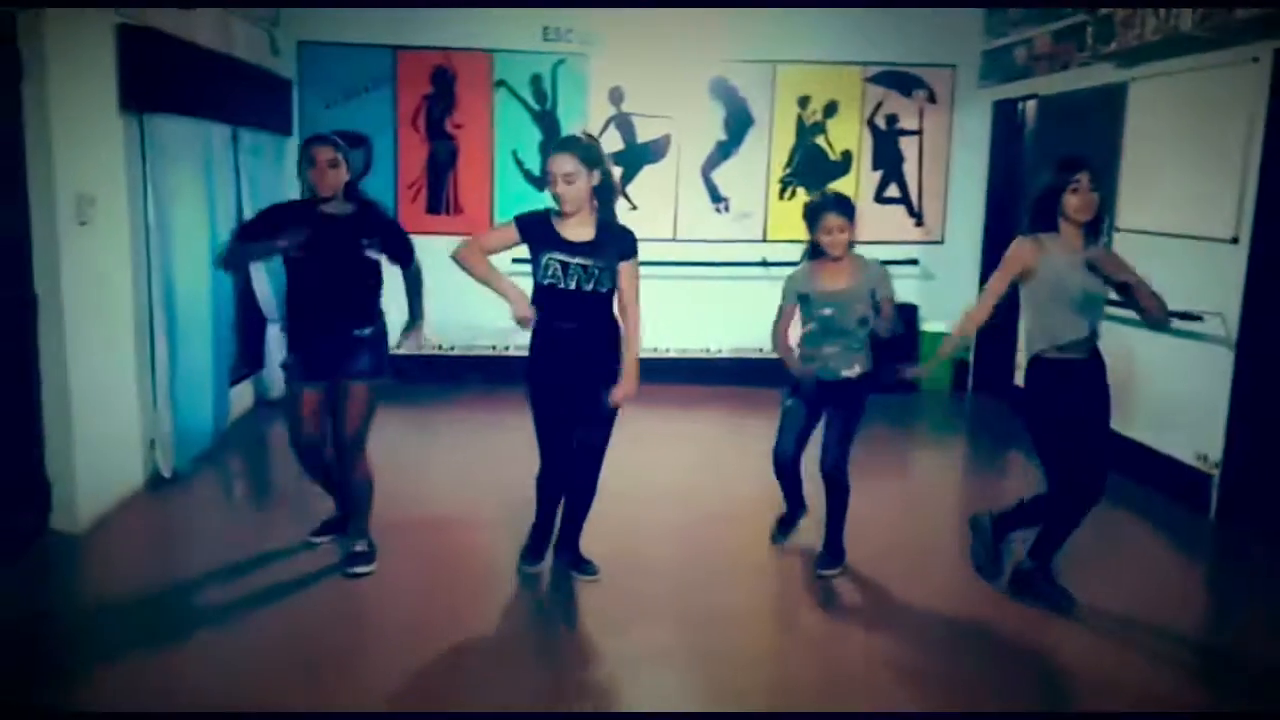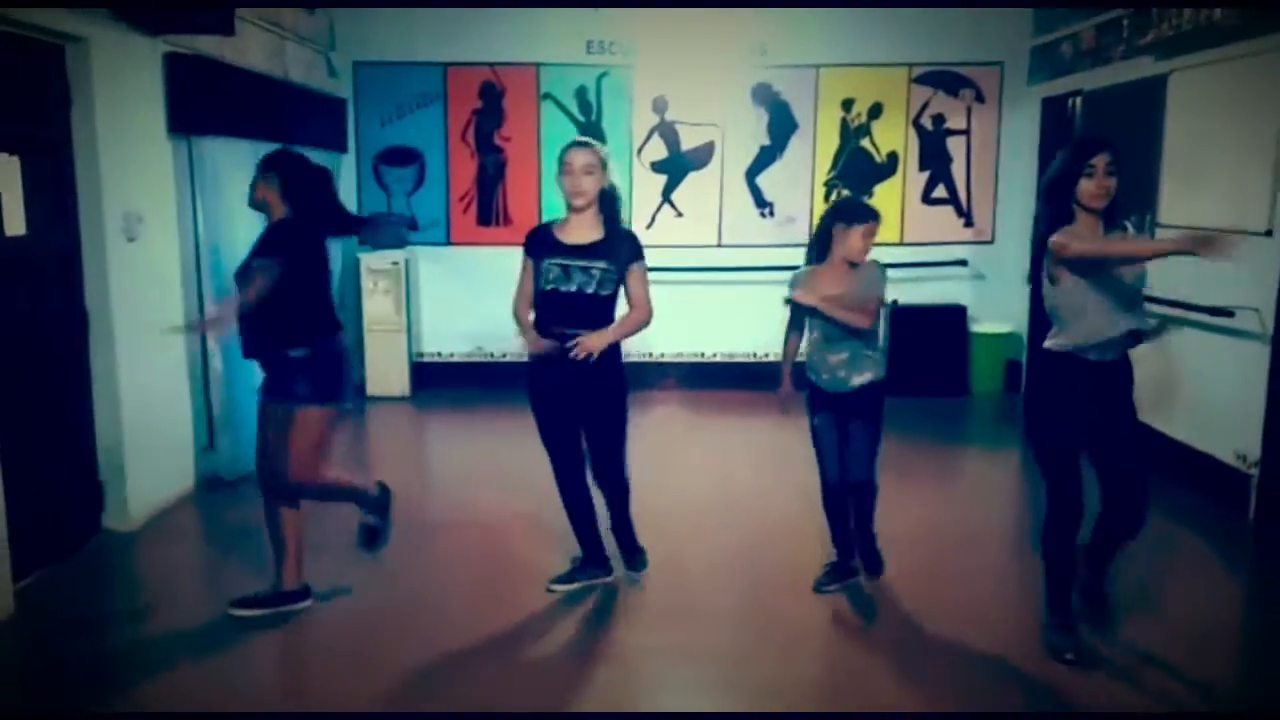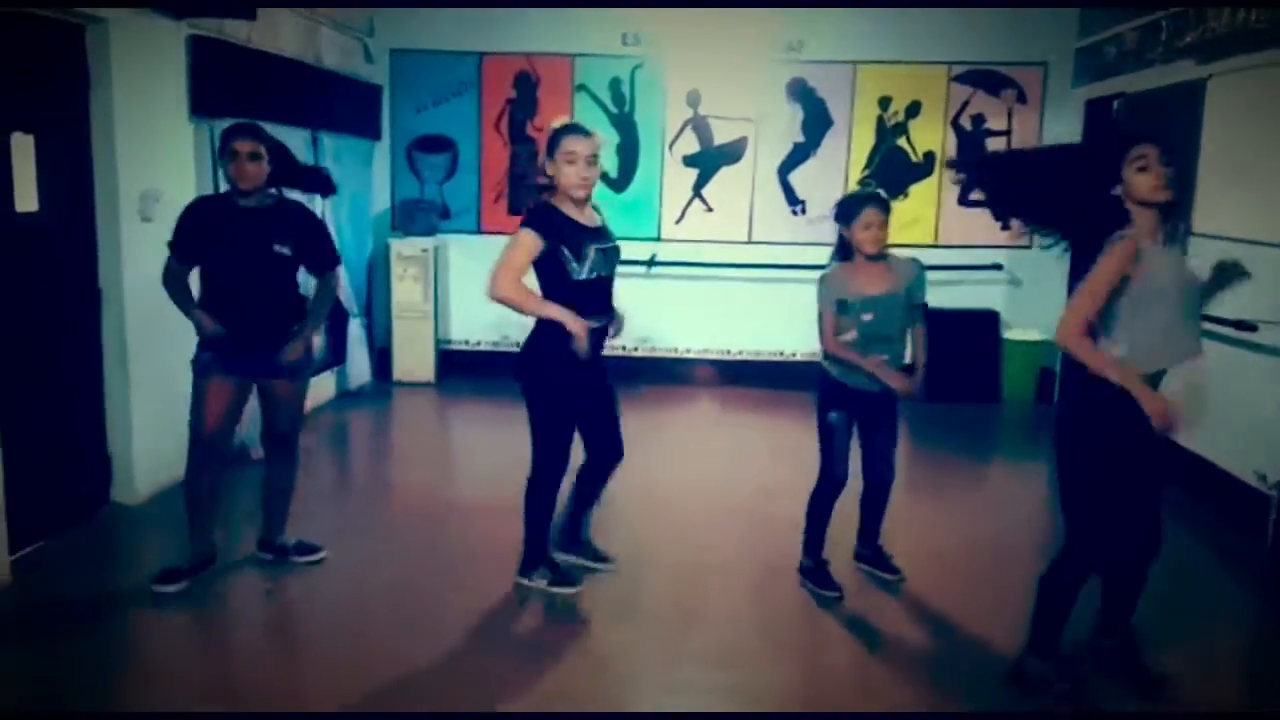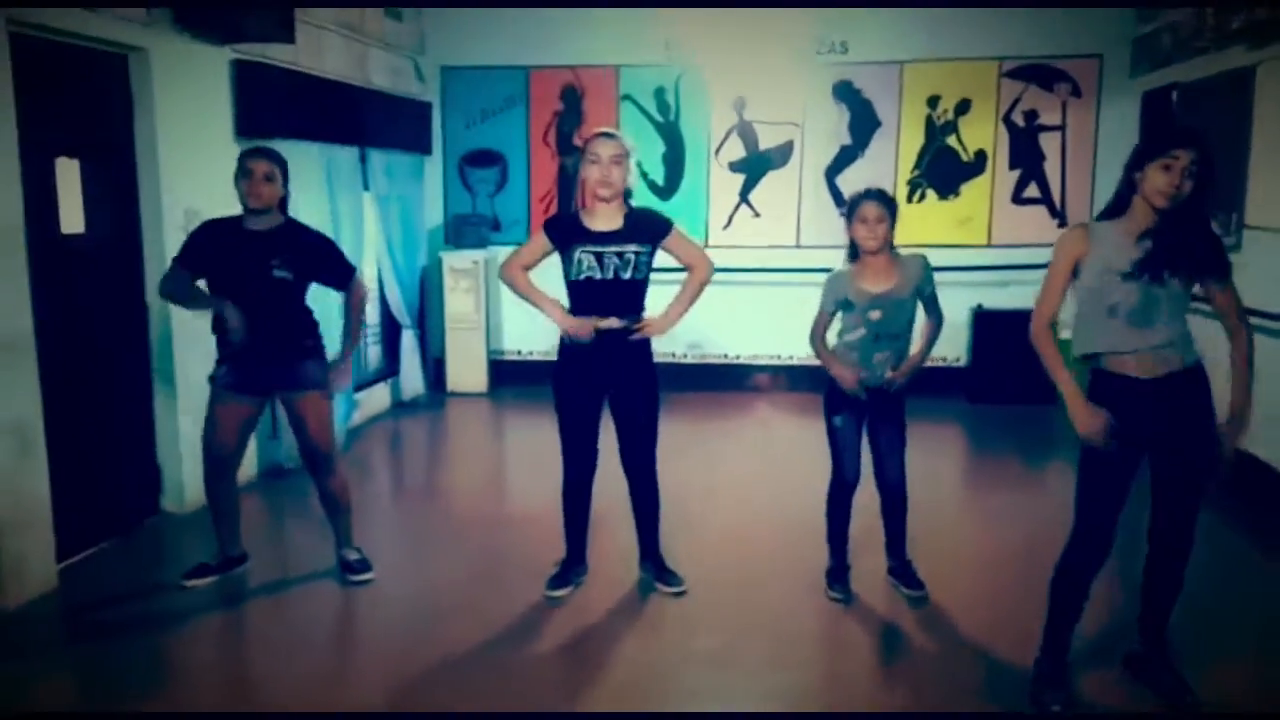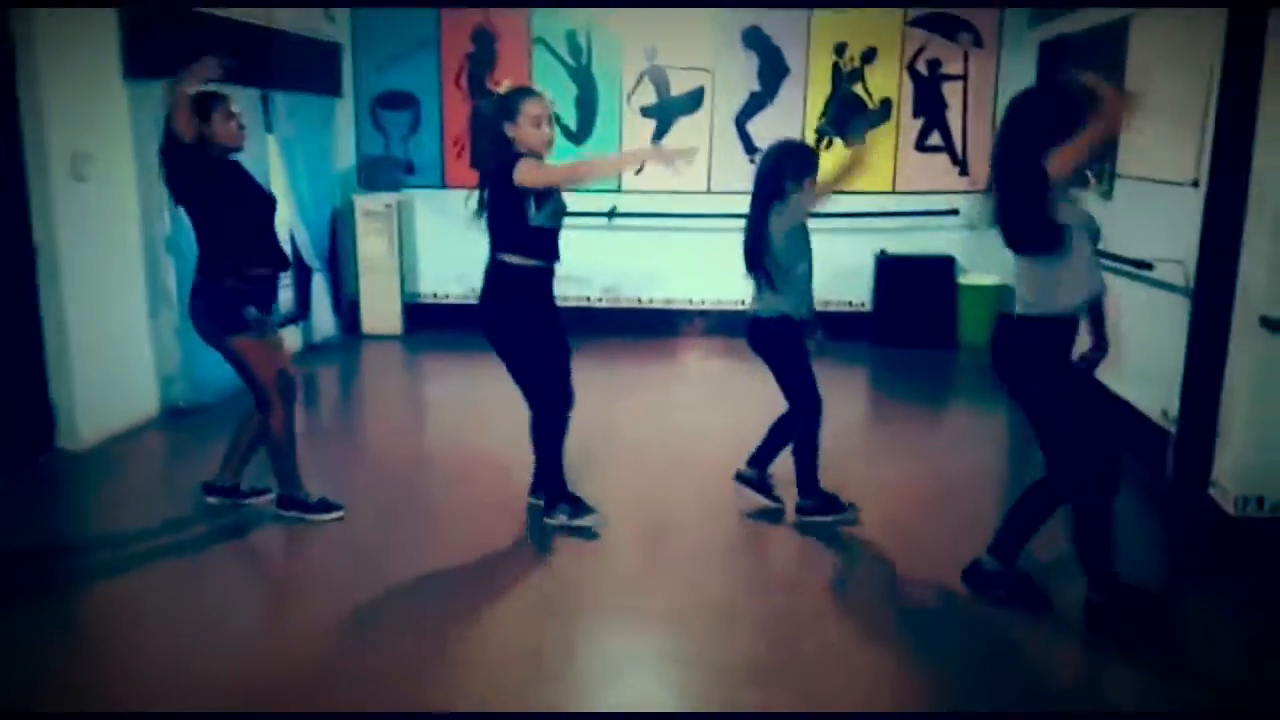
dt=1s
person 1, frame 1
left shoulder: (1105, 257)
right shoulder: (1031, 248)
left elbow: (1160, 317)
right elbow: (985, 305)
left wrist: (1129, 279)
right wrist: (939, 357)
left hip: (1091, 376)
right hip: (1050, 377)
left knee: (1090, 486)
right knee: (1071, 491)
left ankle: (1033, 569)
right ankle: (994, 527)
person 1, frame 2
left shoulder: (1123, 236)
right shoulder: (1062, 240)
right elbow: (1106, 252)
left wrist: (1147, 325)
right wrist: (1185, 244)
left hip: (1113, 379)
right hip: (1060, 381)
left knee: (1131, 502)
right knee: (1065, 504)
left ankle: (1090, 574)
right ankle: (1060, 616)
person 1, frame 3
left shoulder: (1163, 246)
right shoulder: (1126, 246)
left elbow: (1175, 306)
right elbow: (1070, 330)
left wrist: (1216, 281)
right wrist: (1145, 392)
left hip: (1129, 410)
right hip: (1095, 409)
left knee: (1141, 538)
right knee: (1088, 543)
left ankle: (1113, 641)
right ankle: (1037, 656)
person 1, frame 4
left shoulder: (1194, 245)
right shoulder: (1085, 240)
left elbow: (1237, 326)
right elbow: (1040, 325)
left wrist: (1239, 411)
right wrist: (1075, 401)
left hip: (1186, 401)
right hip: (1116, 398)
left knee: (1173, 540)
right knee: (1093, 540)
left ankle: (1151, 651)
right ankle: (1051, 663)
person 1, frame 5
left shoulder: (1046, 192)
right shoulder: (1041, 179)
left elbow: (1082, 276)
right elbow: (1113, 115)
left wrist: (1098, 338)
right wrist: (1103, 95)
left hip: (1049, 342)
right hip: (1031, 347)
left knee: (1070, 464)
right knee: (1097, 465)
left ankle: (995, 566)
right ankle: (1105, 589)
person 2, frame 1
left shoulder: (374, 221)
right shoulder: (282, 218)
left elbow: (409, 265)
right elbow: (228, 259)
left wrist: (416, 319)
right wrist: (268, 247)
left hip: (359, 346)
right hip: (305, 347)
left knee: (349, 449)
right knee: (309, 449)
left ankle: (360, 536)
right ankle: (343, 511)
person 2, frame 2
left shoulder: (290, 233)
right shoulder: (285, 234)
left elbow: (268, 273)
left wrist: (228, 310)
left hip: (310, 368)
right hip: (284, 370)
left knee: (296, 477)
right knee: (271, 477)
left ankle: (373, 499)
right ankle: (290, 587)
person 2, frame 3
left shoulder: (297, 218)
right shoulder: (200, 214)
left elbow: (328, 280)
right elbow: (173, 274)
left wrist: (307, 334)
right wrist: (197, 315)
left hip: (284, 350)
right hip: (222, 348)
left knee: (281, 445)
right knee: (205, 447)
left ankle: (273, 538)
right ankle: (200, 552)
person 2, frame 4
left shoulder: (306, 242)
right shoulder: (215, 234)
left elbow: (356, 293)
right elbow: (170, 285)
left wrist: (348, 356)
right wrist: (217, 305)
left hip: (299, 361)
right hip: (239, 364)
left knee: (321, 459)
right knee: (219, 462)
left ankle: (347, 549)
right ankle: (231, 553)
person 2, frame 5
left shoulder: (230, 172)
right shoulder: (196, 169)
right elbow: (178, 105)
right wrist: (201, 76)
left hip: (254, 297)
right hip: (227, 300)
left knee: (274, 394)
right knee: (278, 393)
left ankle: (225, 483)
right ankle: (291, 494)
person 3, frame 1
left shoulder: (618, 238)
right shoulder: (534, 224)
left elbow: (629, 312)
right elbow: (466, 252)
left wrist: (628, 373)
right wrist: (512, 295)
left hip: (600, 358)
right hip: (549, 356)
left knee: (588, 460)
right knee: (554, 458)
left ankle: (568, 543)
right ankle: (539, 536)
person 3, frame 2
left shoulder: (621, 242)
right shoulder: (539, 238)
left elbow: (642, 311)
right elbow: (524, 301)
left wrist: (606, 337)
right wrist: (529, 335)
left hip: (601, 370)
right hip: (548, 370)
left knee: (608, 468)
right knee: (566, 469)
left ankle: (627, 538)
right ankle: (592, 558)
person 3, frame 3
left shoulder: (594, 219)
right shoulder: (543, 220)
right elbow: (501, 285)
left wrist: (607, 307)
right wrist: (566, 316)
left hip: (587, 355)
right hip: (551, 358)
left knee: (609, 450)
right knee: (550, 461)
left ankle: (570, 535)
right ankle: (535, 559)
person 3, frame 4
left shoulder: (649, 223)
right shoulder: (562, 226)
left elbow: (701, 267)
right elbow: (511, 270)
left wrist: (670, 317)
right wrist: (554, 309)
left hip: (631, 353)
right hip: (579, 354)
left knee: (641, 465)
right knee: (578, 466)
left ankle: (652, 558)
right ankle: (574, 560)
person 3, frame 5
left shoulder: (542, 172)
right shoulder: (509, 169)
right elbow: (568, 174)
right wrist: (645, 155)
left hip: (538, 293)
right hip: (508, 295)
left knee: (558, 396)
right knee: (549, 397)
left ankle: (547, 485)
right ankle: (553, 497)
person 4, frame 1
left shoulder: (873, 272)
right shoulder: (800, 279)
left elbow: (891, 322)
right elbow: (780, 326)
left wrist: (885, 329)
right wrist: (791, 359)
left hip: (850, 383)
right hip: (808, 380)
left knee: (834, 465)
right knee: (784, 455)
left ankle: (834, 545)
right ankle: (794, 509)
person 4, frame 2
left shoulder: (872, 276)
right shoulder: (805, 277)
left elbow: (865, 322)
right elbow: (795, 330)
left wrist: (813, 301)
right wrist: (786, 377)
left hip: (863, 392)
right hip: (821, 394)
left knee: (860, 478)
right knee: (832, 480)
left ankle: (866, 543)
right ankle: (844, 557)
person 4, frame 3
left shoulder: (909, 272)
right shoulder: (833, 280)
left elbow: (917, 326)
right elbow: (829, 341)
left wrist: (918, 370)
right wrist: (880, 371)
left hip: (886, 394)
right hip: (840, 388)
left knee: (881, 475)
right knee: (833, 477)
left ankle: (868, 548)
right ankle: (811, 560)
person 4, frame 4
left shoulder: (916, 268)
right shoulder: (841, 279)
left elbow: (934, 317)
right elbow: (817, 334)
left wrist: (918, 357)
right wrist: (835, 367)
left hip: (888, 392)
right hip: (846, 391)
left knee: (893, 480)
right knee: (845, 478)
left ankle: (898, 562)
right ankle: (837, 566)
person 4, frame 5
left shoulder: (784, 219)
right shoulder: (783, 214)
right elbow: (825, 190)
left wrist: (807, 323)
right wrist: (859, 154)
left hip: (779, 326)
right hip: (776, 329)
left knee: (802, 408)
right knee: (808, 409)
left ankle: (755, 468)
right ankle: (809, 498)
